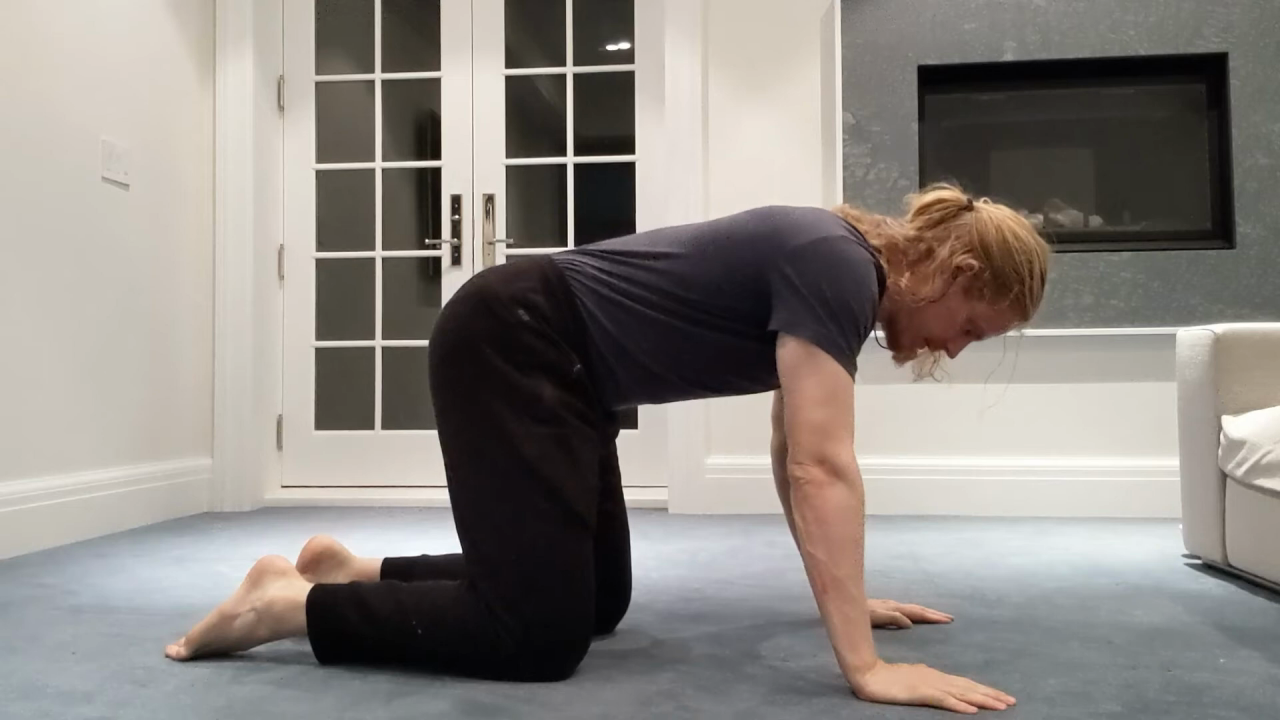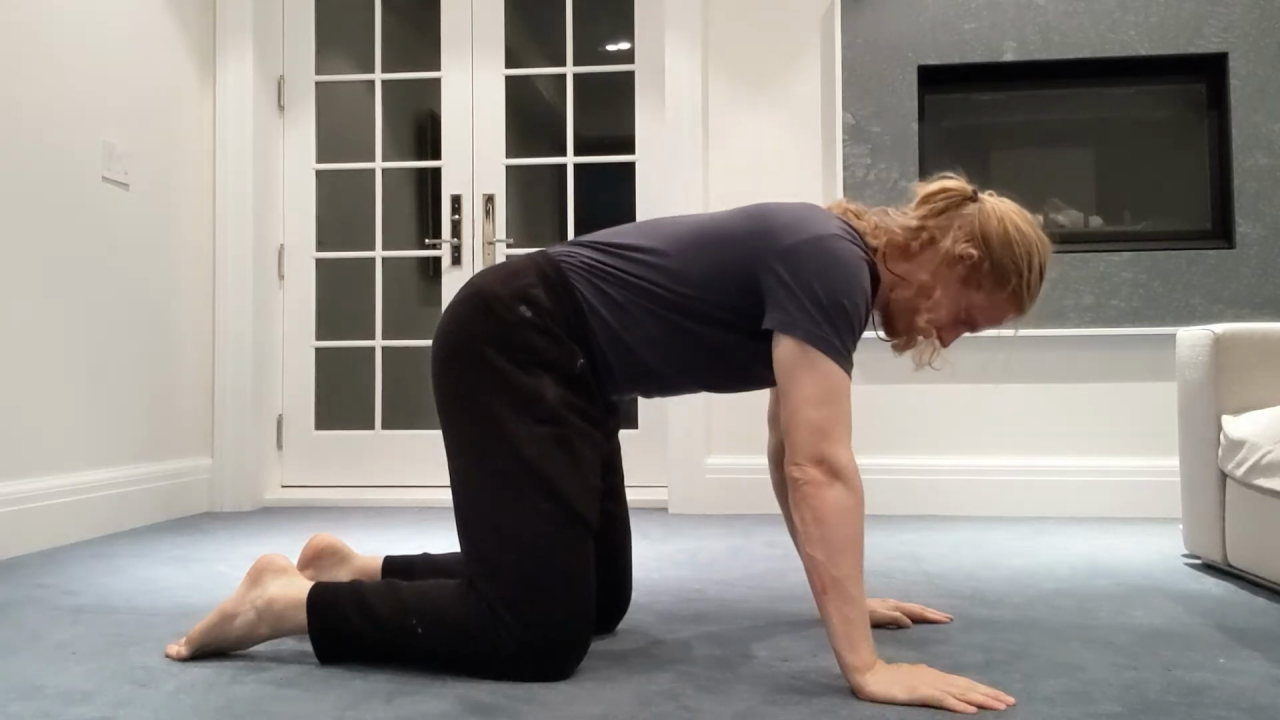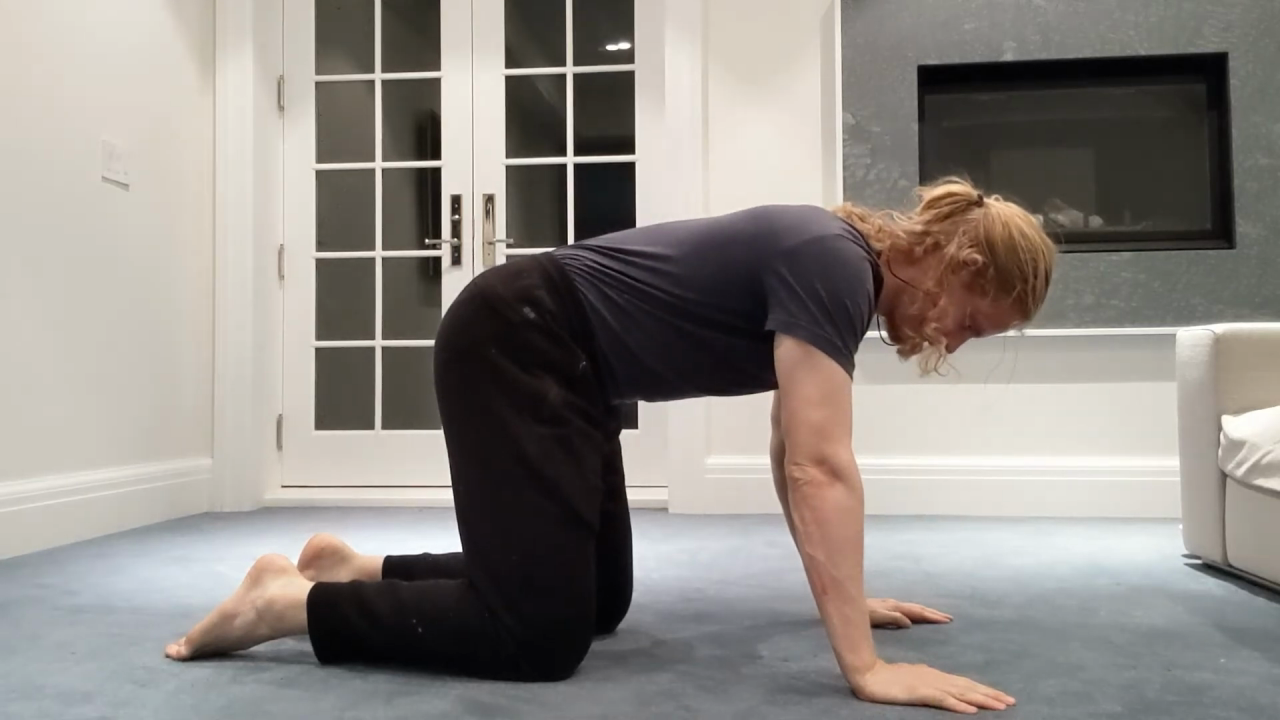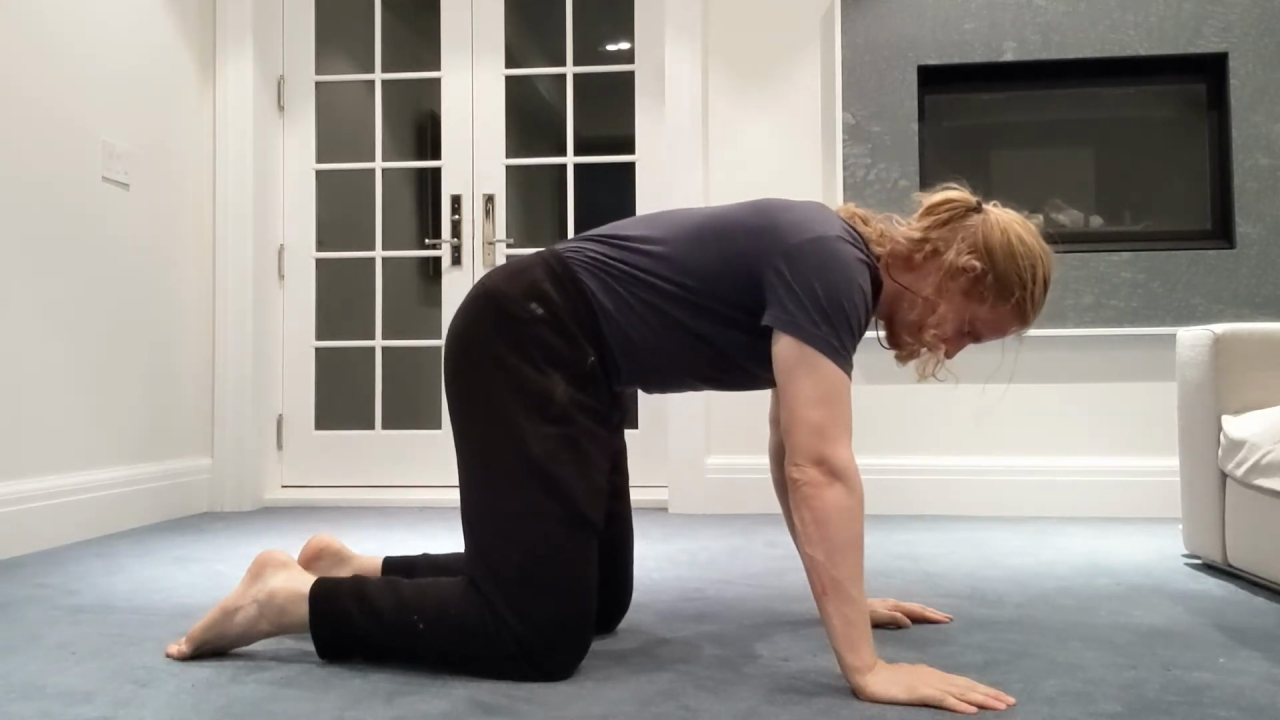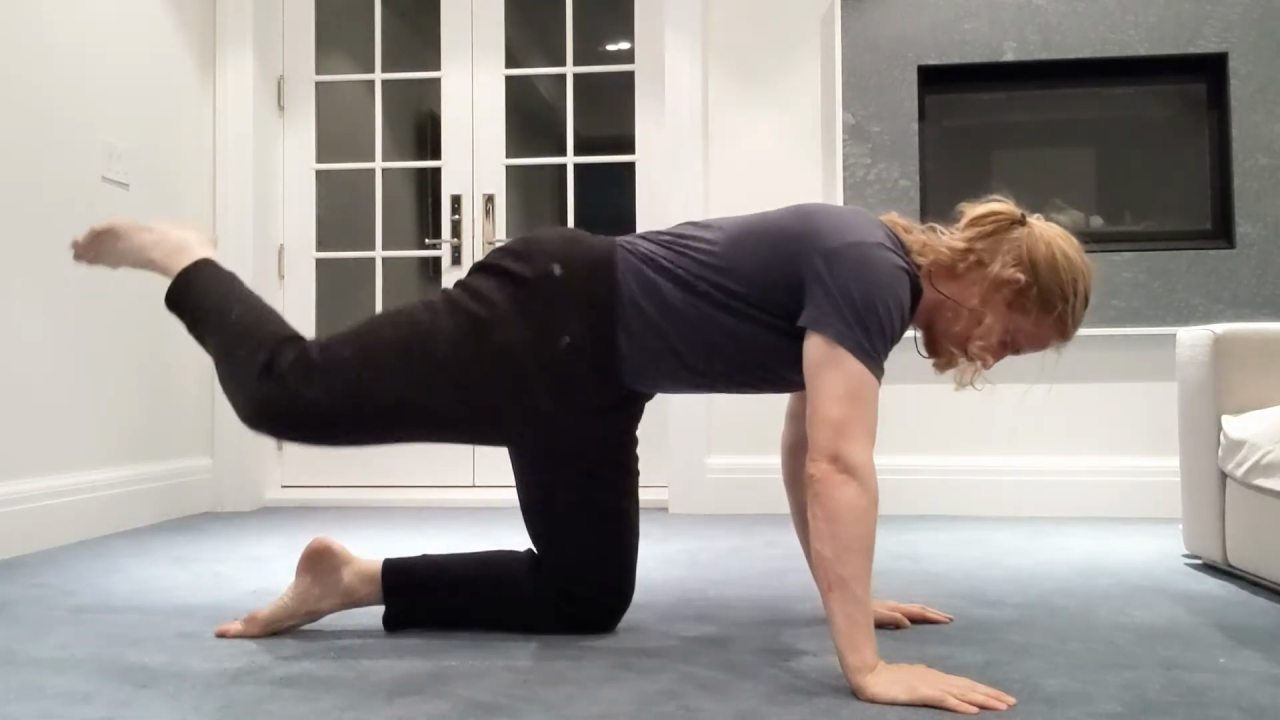
dt=1s
person 1, frame 1
left shoulder: (834, 274)
right shoulder: (836, 266)
left elbow: (793, 456)
right elbow: (824, 471)
left wrist: (850, 600)
left hip: (558, 367)
right hip: (507, 347)
left knee: (599, 598)
right knee: (542, 633)
left ankle: (352, 568)
right ankle: (288, 599)
person 1, frame 2
left shoulder: (834, 268)
right shoulder: (829, 264)
left elbow: (790, 455)
right elbow: (821, 470)
left wrist: (846, 596)
left hip: (557, 362)
right hip: (510, 345)
left knee: (599, 598)
right knee: (543, 632)
left ankle: (353, 567)
right ankle: (286, 601)
person 1, frame 3
left shoulder: (840, 272)
right shoulder: (832, 266)
left elbow: (792, 457)
right elbow: (821, 471)
left wrist: (845, 596)
left hip: (557, 365)
right hip: (513, 348)
left knee: (598, 600)
right knee: (542, 632)
left ankle: (353, 568)
right ankle: (288, 602)
person 1, frame 4
left shoulder: (839, 273)
right shoulder: (828, 265)
left elbow: (791, 457)
right elbow: (820, 470)
left wrist: (845, 595)
left hip: (572, 362)
right hip: (524, 343)
left knee: (597, 600)
right knee: (542, 632)
left ankle: (354, 569)
right ankle: (293, 595)
person 1, frame 5
left shoulder: (868, 279)
right shoulder: (869, 272)
left elbow: (804, 453)
right elbow: (841, 469)
left wrist: (850, 594)
left hip: (585, 377)
right hip: (548, 322)
left knee: (586, 596)
right knee: (293, 392)
left ankle: (353, 576)
right ankle: (186, 260)
